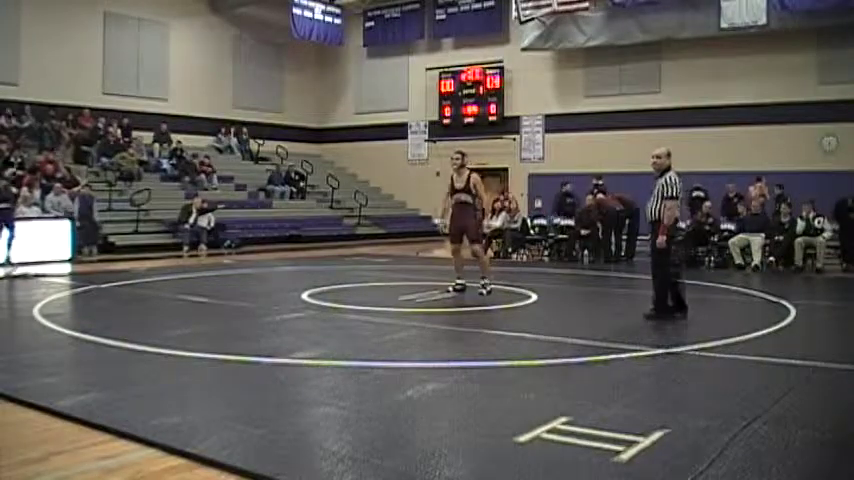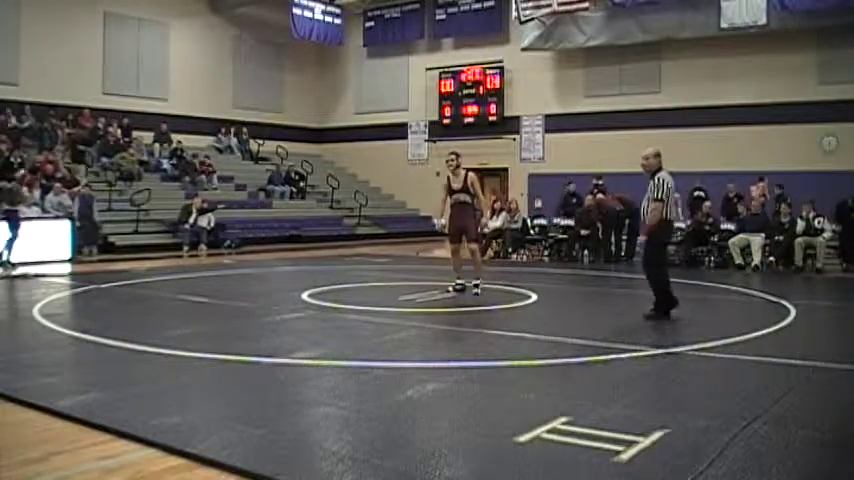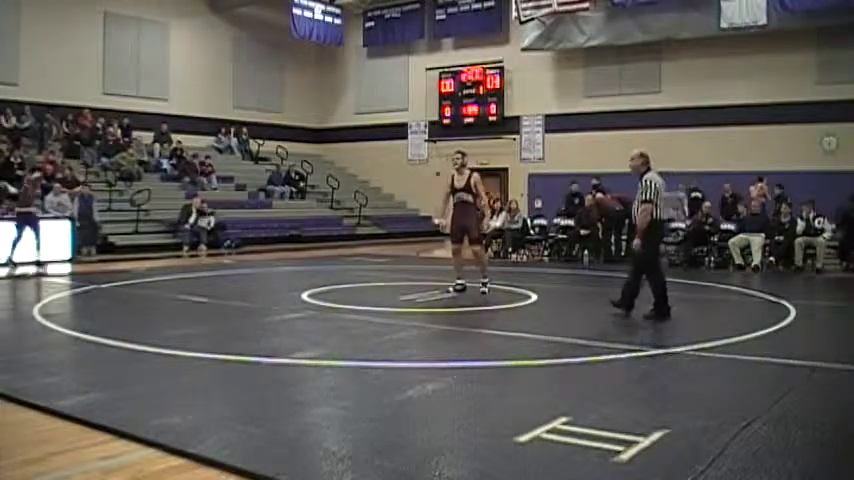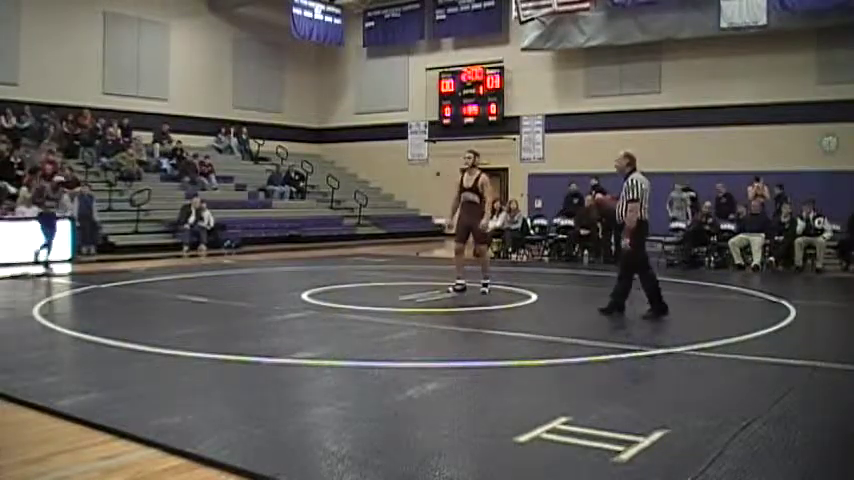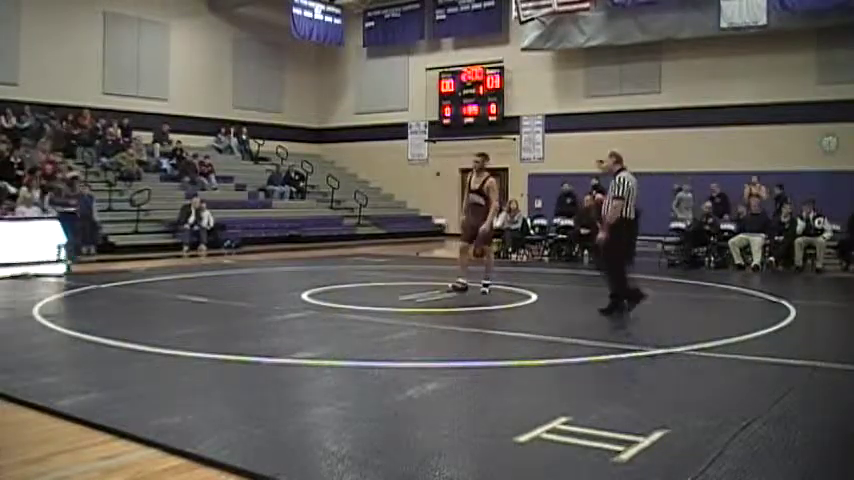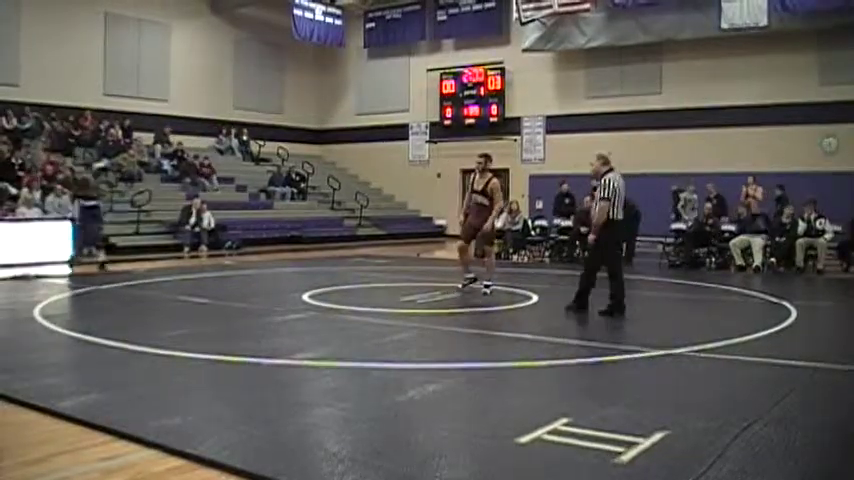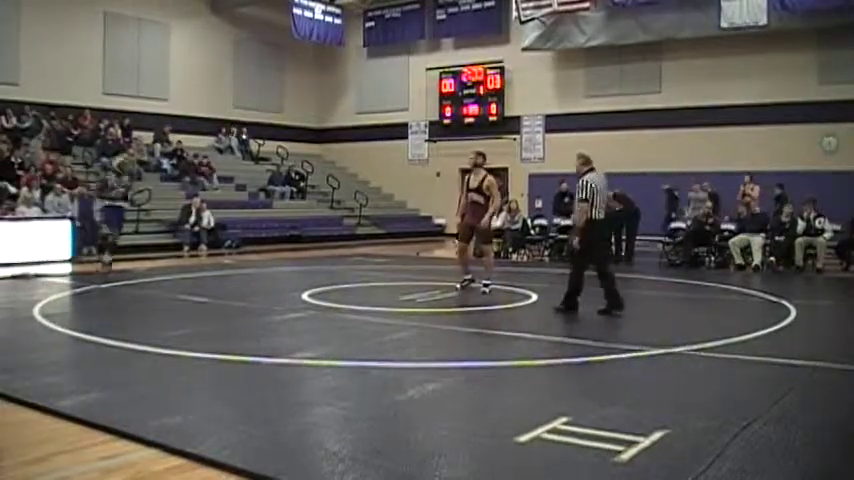
dt=0.3s
person 1, frame 1
left shoulder: (669, 179)
right shoulder: (662, 178)
left elbow: (671, 208)
left wrist: (663, 233)
left hip: (663, 229)
right hip: (661, 229)
left knee: (660, 270)
right knee: (668, 270)
left ankle: (661, 309)
right ankle: (679, 306)
person 1, frame 2
left shoulder: (659, 179)
right shoulder: (659, 178)
left elbow: (656, 209)
left wrist: (645, 232)
left hip: (657, 228)
right hip: (658, 228)
left knee: (655, 268)
right knee: (652, 266)
left ankle: (662, 309)
right ankle: (667, 300)
person 1, frame 3
left shoulder: (648, 180)
right shoulder: (652, 178)
left elbow: (646, 211)
left wrist: (639, 236)
left hip: (649, 229)
right hip: (650, 228)
left knee: (652, 270)
right knee: (637, 267)
left ankle: (662, 309)
right ankle: (626, 301)
person 1, frame 4
left shoulder: (633, 180)
right shoulder: (636, 179)
left elbow: (633, 211)
left wrist: (627, 236)
left hip: (633, 230)
right hip: (634, 229)
left knee: (642, 269)
right knee: (625, 268)
left ankle: (658, 306)
right ankle: (616, 304)
person 1, frame 5
left shoulder: (620, 178)
right shoulder: (627, 177)
left elbow: (617, 207)
left wrist: (604, 229)
left hip: (618, 227)
right hip: (624, 226)
left knee: (609, 265)
right knee: (617, 266)
left ankle: (631, 294)
right ankle: (617, 303)
person 1, frame 6
left shoulder: (606, 180)
right shoulder: (616, 177)
left elbow: (603, 208)
left wrist: (593, 232)
left hip: (606, 228)
right hip: (616, 227)
left knee: (591, 266)
right knee: (614, 268)
left ankle: (581, 302)
right ankle: (617, 306)
person 1, frame 7
left shoulder: (585, 180)
right shoulder: (600, 177)
left elbow: (583, 209)
left wrist: (577, 234)
left hip: (588, 228)
right hip: (600, 226)
left knee: (577, 267)
right knee: (602, 267)
left ankle: (570, 303)
right ankle: (614, 302)
person 2, frame 1
left shoulder: (473, 177)
right shoulder: (452, 178)
left elbow: (483, 197)
right elbow: (446, 199)
right wrist: (442, 218)
left hip: (470, 215)
right hip: (455, 216)
left knee: (476, 249)
right knee: (455, 249)
left ankle: (485, 281)
right ankle: (460, 282)
person 2, frame 2
left shoulder: (470, 176)
right shoulder: (447, 180)
left elbow: (480, 197)
right elbow: (443, 200)
right wrist: (439, 218)
left hip: (469, 214)
right hip: (454, 216)
left knee: (473, 248)
right knee: (454, 249)
left ankle: (476, 282)
right ankle: (459, 282)
person 2, frame 3
left shoulder: (474, 177)
right shoulder: (452, 179)
left elbow: (483, 198)
right elbow: (445, 199)
left wrist: (486, 216)
right wrist: (440, 217)
left hip: (472, 215)
right hip: (457, 216)
left knee: (476, 249)
right knee: (456, 249)
left ankle: (485, 279)
right ankle: (460, 282)
person 2, frame 4
left shoulder: (483, 178)
right shoulder: (462, 177)
left elbow: (489, 199)
right elbow: (457, 199)
left wrist: (485, 218)
right wrist: (451, 217)
left hip: (478, 217)
right hip: (463, 216)
left knee: (482, 250)
right knee: (458, 249)
left ankle: (485, 282)
right ankle: (460, 282)
person 2, frame 5
left shoulder: (490, 181)
right shoulder: (470, 177)
left elbow: (495, 204)
left wrist: (487, 223)
right wrist: (463, 214)
left hip: (484, 218)
right hip: (470, 217)
left knee: (486, 250)
right knee: (463, 248)
left ankle: (486, 282)
right ankle: (462, 282)
person 2, frame 6
left shoulder: (493, 182)
right shoulder: (473, 177)
left elbow: (499, 203)
left wrist: (490, 221)
right wrist: (462, 214)
left hip: (486, 219)
right hip: (472, 217)
left knee: (488, 250)
right knee: (461, 246)
left ankle: (488, 283)
right ankle: (469, 276)
person 2, frame 7
left shoulder: (488, 179)
right shoulder: (468, 178)
left elbow: (497, 200)
left wrist: (488, 216)
right wrist: (459, 216)
left hip: (482, 218)
right hip: (468, 216)
left knee: (486, 249)
right knee: (461, 247)
left ankle: (487, 282)
right ankle: (467, 276)
